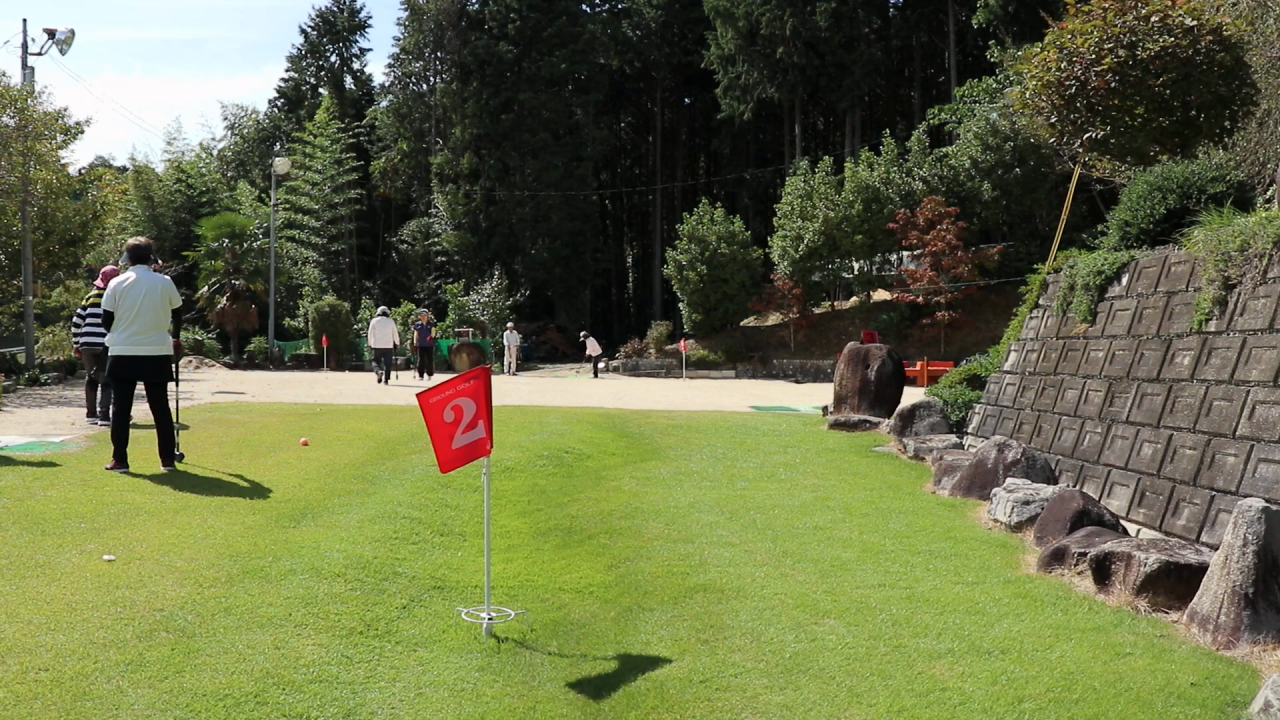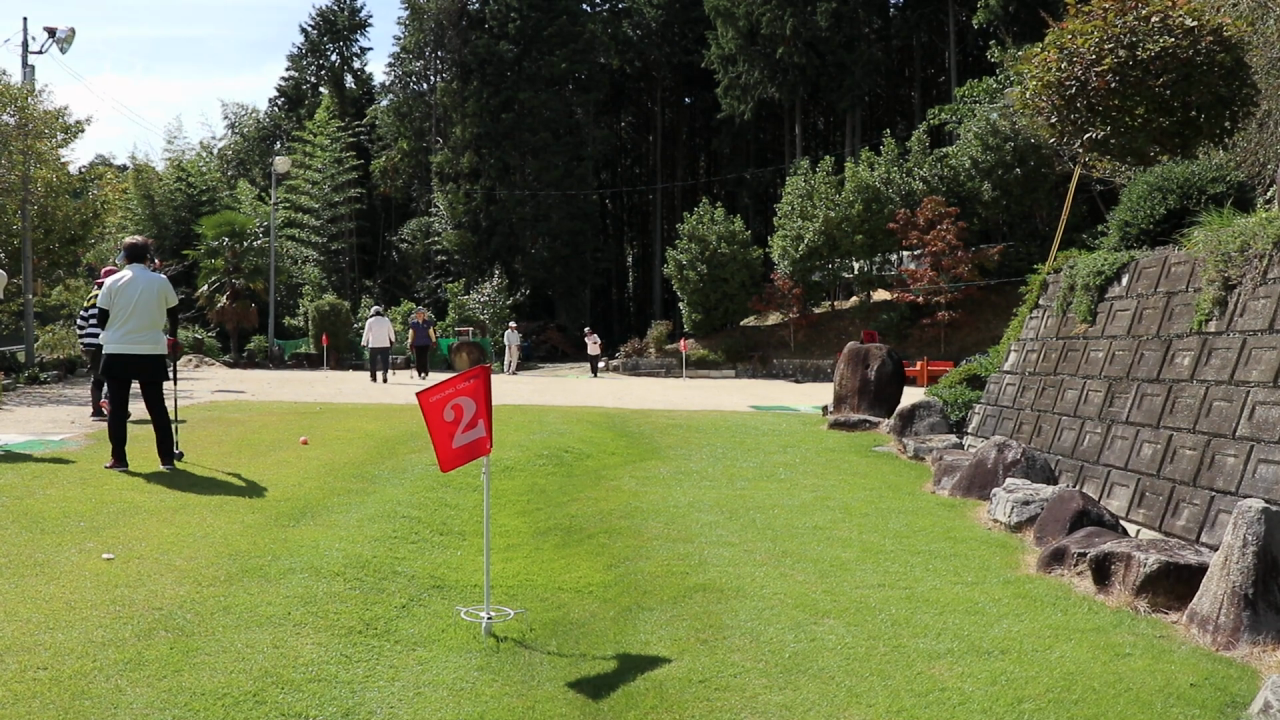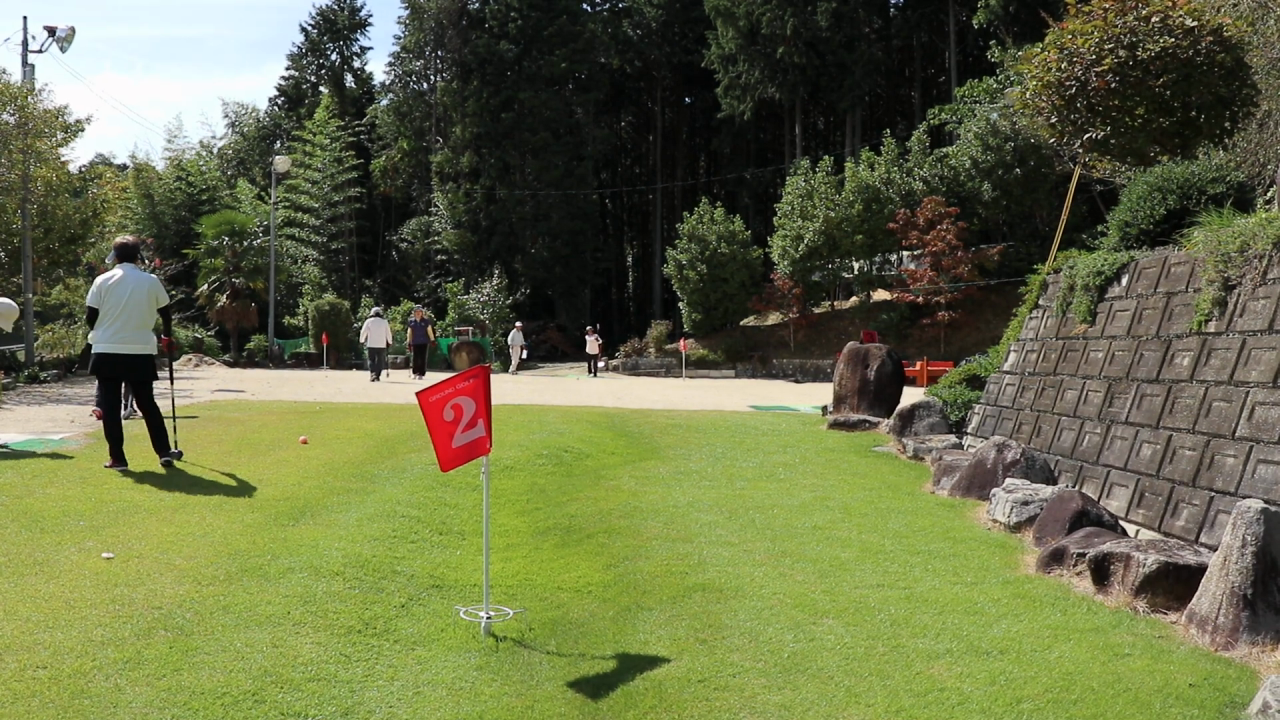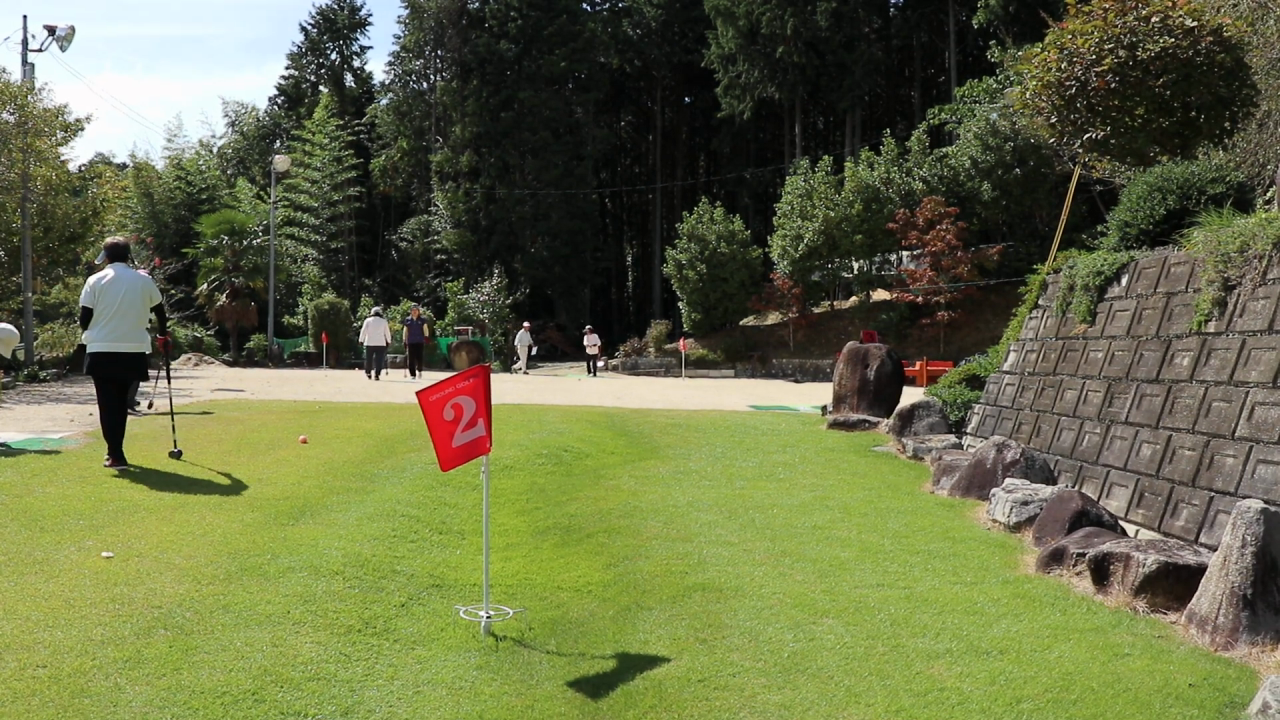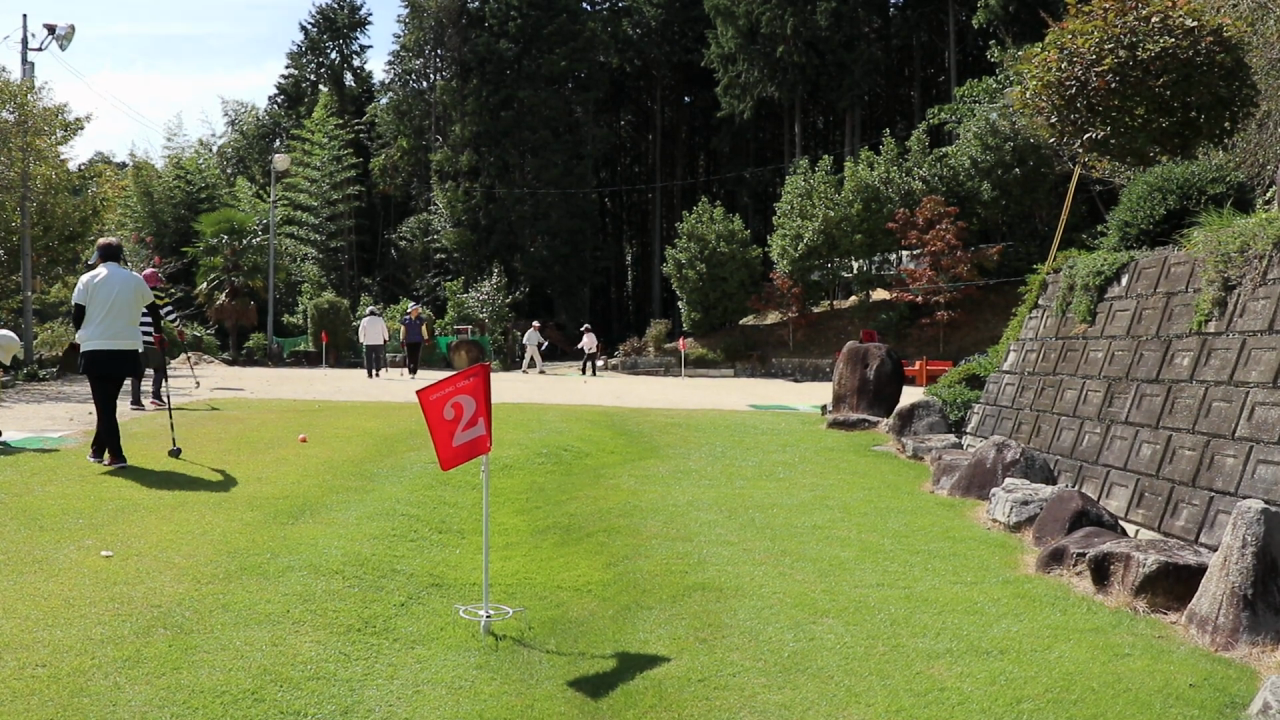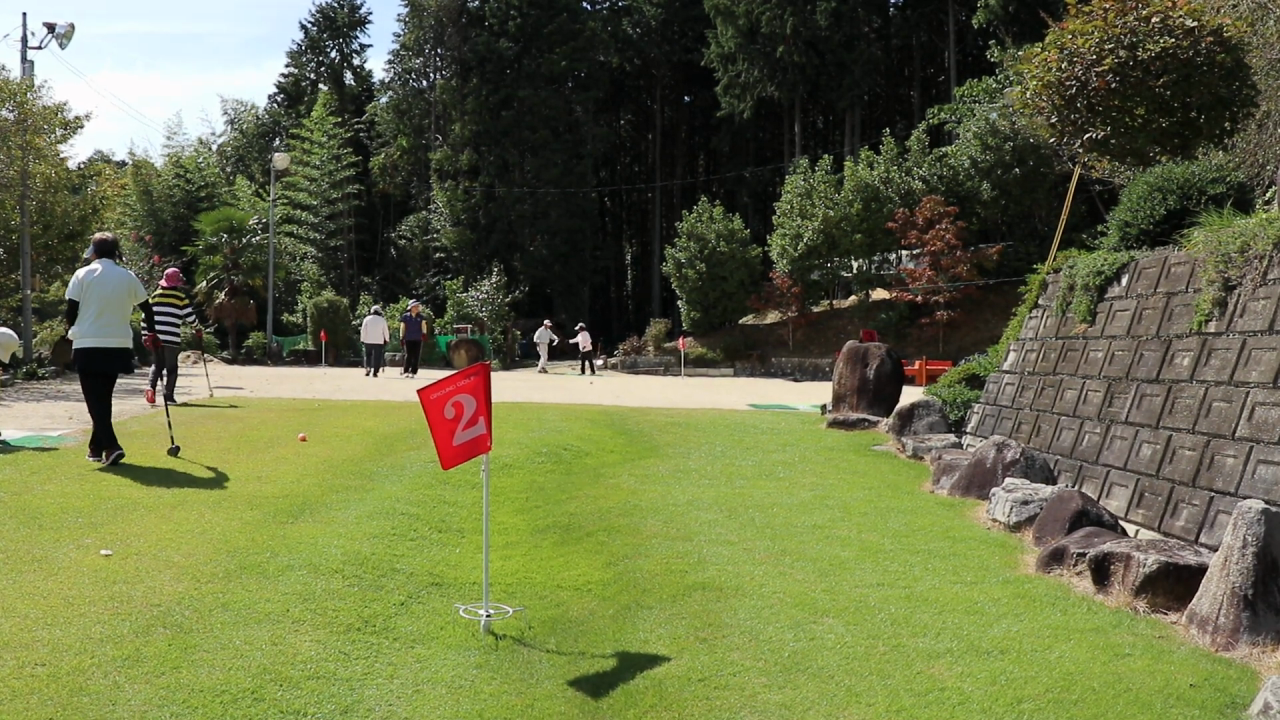
dt=0.4s
person 1, frame 1
left shoulder: (117, 283)
right shoulder: (165, 283)
left elbow: (106, 321)
right elbow: (177, 315)
right wrist: (175, 339)
left hip: (123, 353)
right hip: (157, 353)
left knee: (121, 408)
right knee: (160, 408)
left ankle: (120, 460)
right ankle: (168, 459)
person 1, frame 2
left shoulder: (112, 281)
right shoulder: (161, 281)
left elbow: (101, 319)
right elbow: (173, 314)
right wrist: (172, 338)
left hip: (117, 352)
right hip: (152, 353)
left knee: (117, 408)
right knee: (157, 407)
left ankle: (119, 458)
right ankle: (167, 457)
person 1, frame 3
left shoulder: (103, 280)
right shoulder: (151, 281)
left elbow: (90, 318)
right elbow: (165, 314)
right wrist: (167, 338)
left hip: (107, 351)
right hip: (141, 352)
left knee: (111, 406)
right knee: (147, 403)
left ankle: (117, 458)
right ankle: (164, 452)
person 1, frame 4
left shoulder: (96, 280)
right shoulder: (143, 280)
left elbow: (85, 318)
right elbow: (160, 311)
left wrist: (92, 334)
right wrist: (162, 336)
left hip: (102, 351)
right hip: (133, 351)
left knee: (107, 404)
right knee: (120, 402)
left ankle: (116, 457)
right ankle: (114, 449)
person 1, frame 5
left shoulder: (88, 278)
right shoulder: (134, 279)
left elbow: (77, 315)
right elbow: (154, 310)
left wrist: (81, 335)
right wrist: (158, 335)
left hip: (96, 348)
right hip: (126, 348)
left knee: (103, 402)
right knee: (109, 400)
left ankle: (116, 454)
right ankle: (98, 449)
person 1, frame 6
left shoulder: (83, 274)
right shoulder: (128, 277)
left elbow: (71, 310)
right elbow: (147, 309)
left wrist: (71, 330)
right wrist: (151, 334)
left hip: (88, 345)
right hip: (117, 346)
left knee: (94, 400)
right knee: (104, 398)
left ankle: (111, 446)
right ankle: (97, 448)
